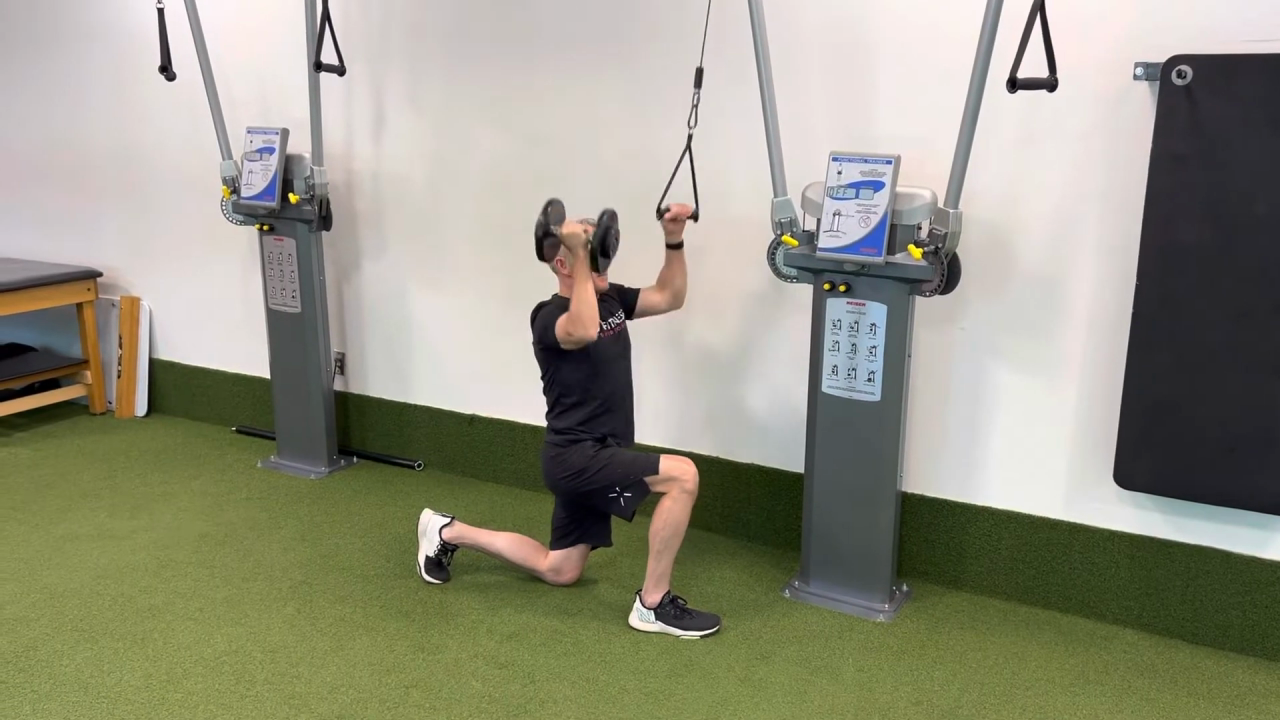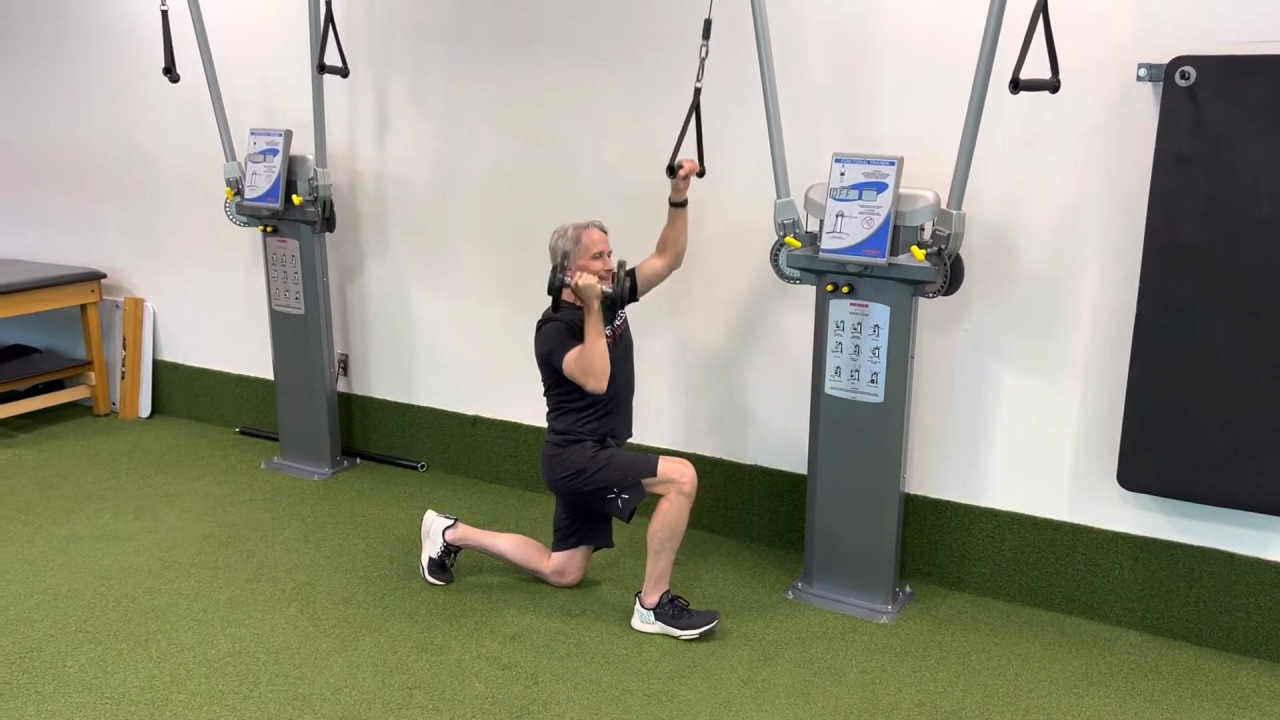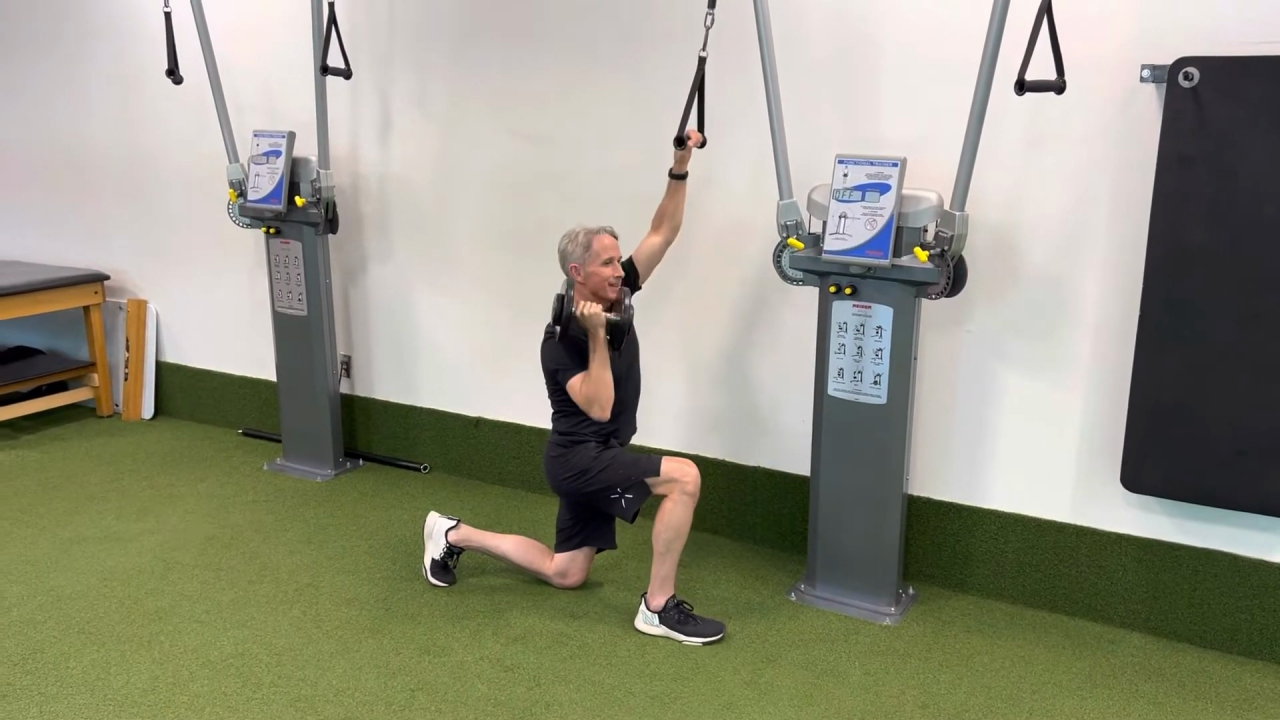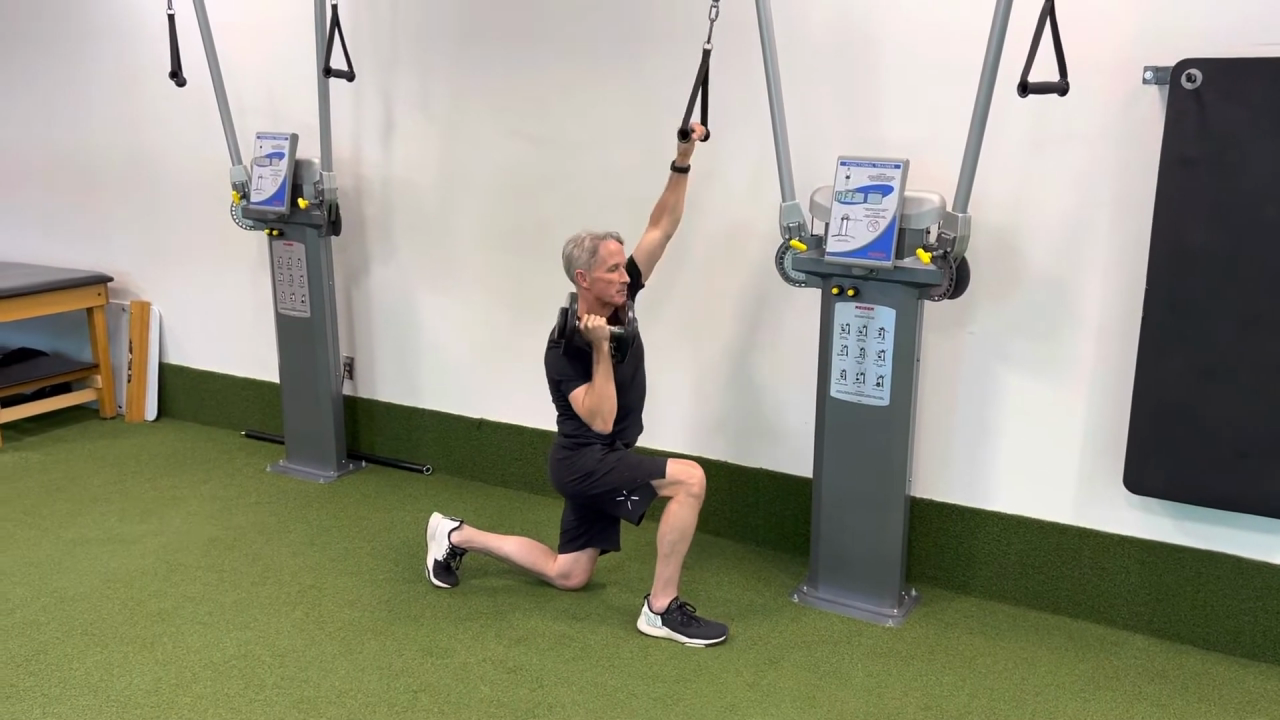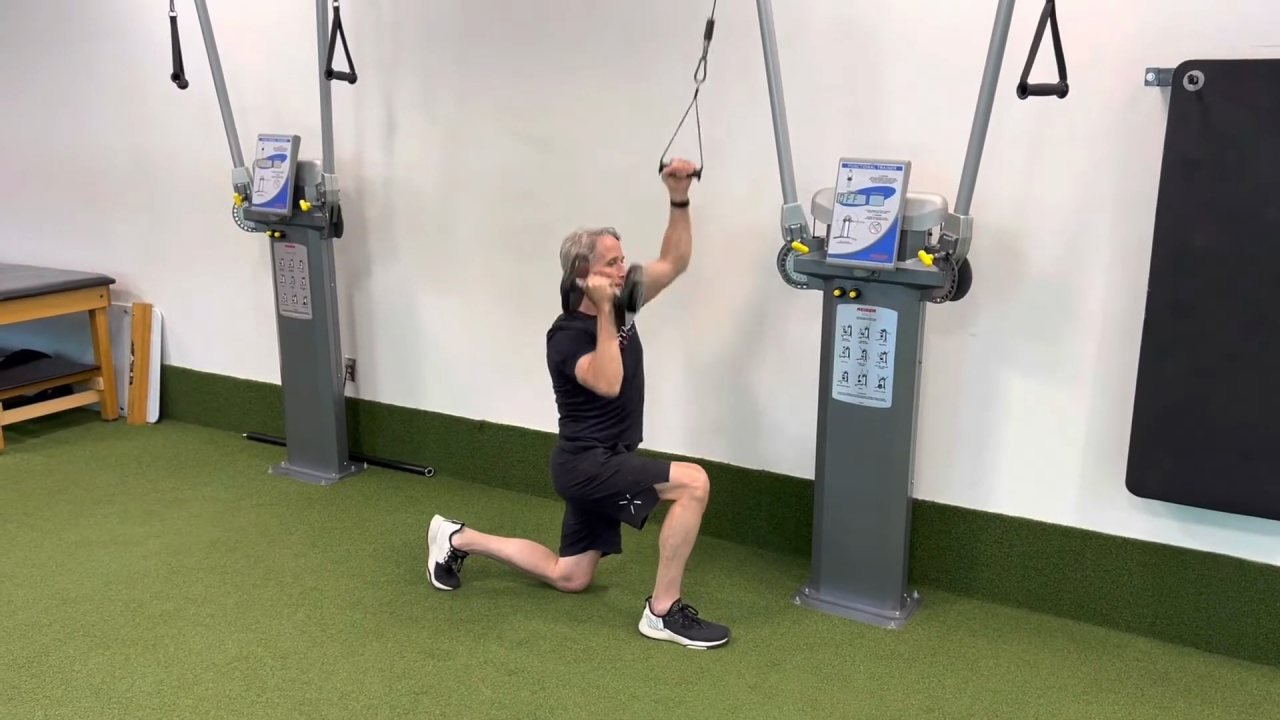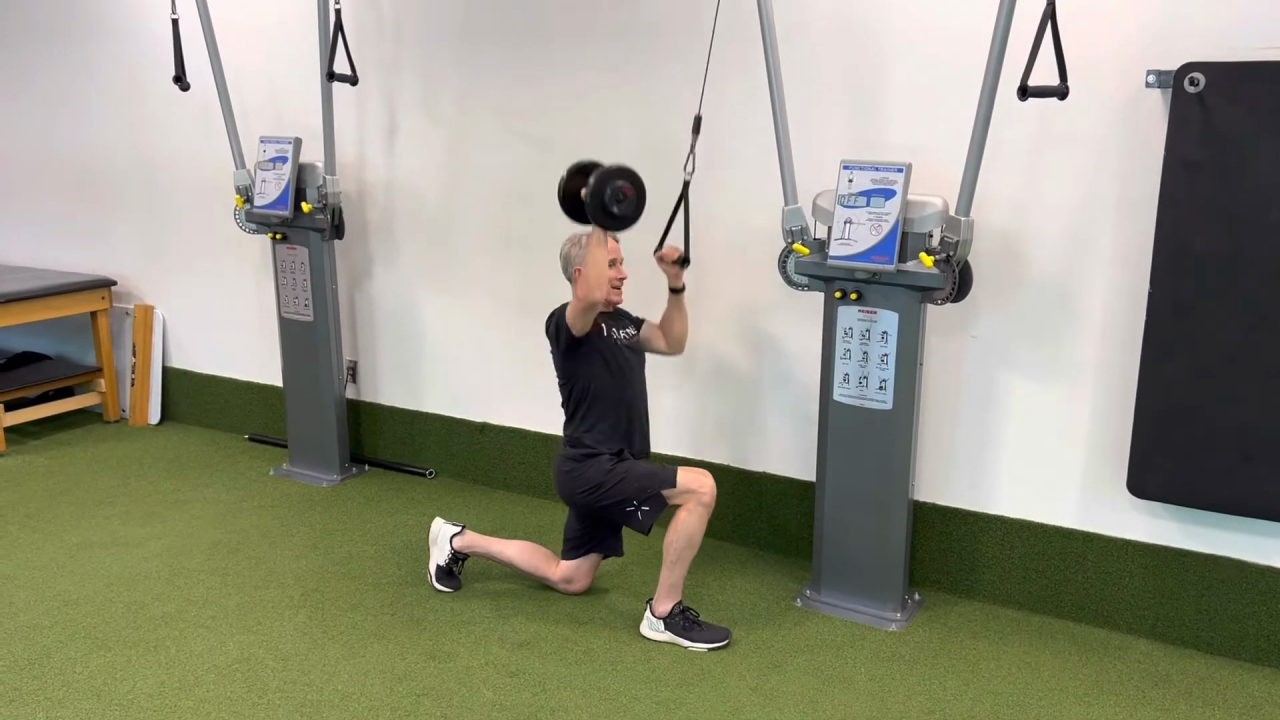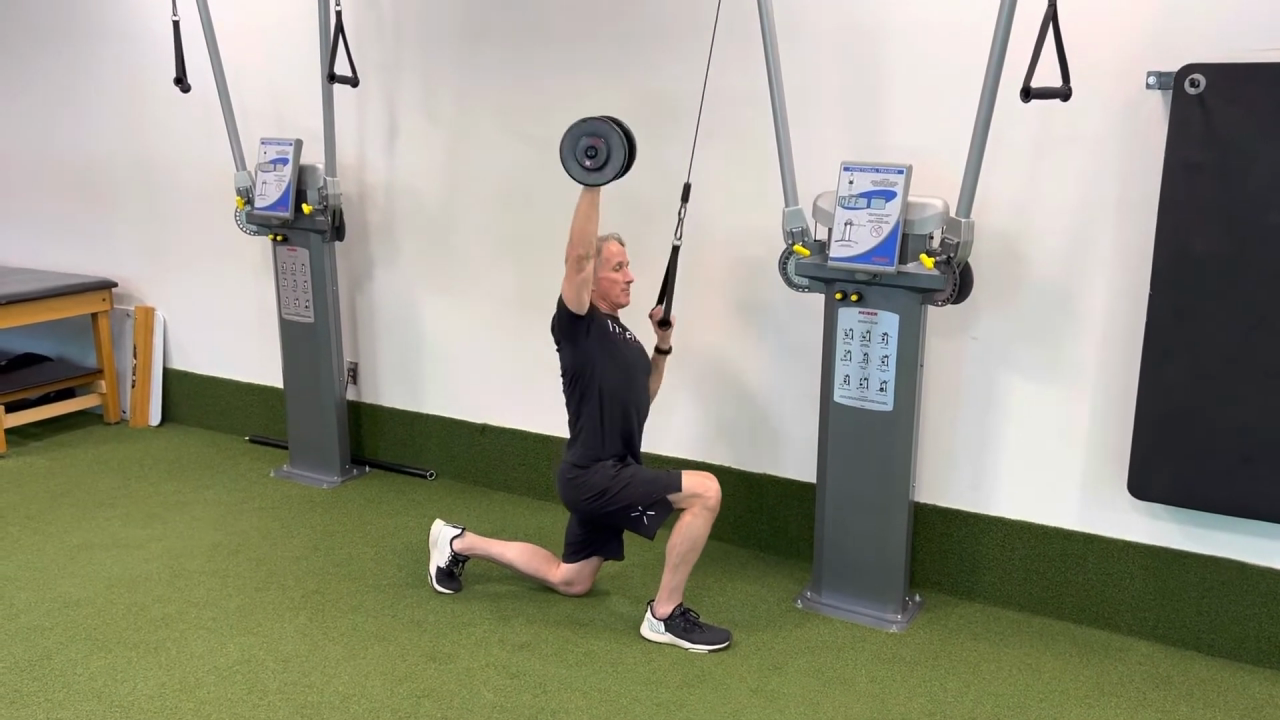
dt=0.3s
person 1, frame 1
left shoulder: (611, 299)
right shoulder: (548, 317)
left elbow: (671, 297)
right elbow: (584, 332)
left wrist: (674, 240)
right wrist: (578, 254)
left hip: (595, 455)
right hip: (576, 456)
left knee: (559, 570)
right knee: (682, 476)
left ankle: (448, 534)
right ankle: (653, 604)
person 1, frame 2
left shoulder: (614, 293)
right shoulder: (556, 328)
left elbow: (669, 258)
right elbow: (597, 380)
left wrist: (678, 196)
right wrist: (591, 312)
left hip: (594, 455)
right hip: (576, 456)
left knee: (562, 572)
right knee: (680, 477)
left ankle: (450, 534)
right ankle: (654, 604)
person 1, frame 3
left shoulder: (615, 296)
right shoulder: (562, 340)
left elbow: (663, 232)
right elbow: (600, 408)
left wrist: (681, 166)
right wrist: (597, 339)
left hip: (597, 458)
right hip: (579, 459)
left knee: (564, 573)
right knee: (684, 478)
left ankle: (454, 536)
right ankle: (659, 608)
person 1, frame 4
left shoulder: (619, 302)
right shoulder: (566, 348)
left elbow: (661, 226)
right elbow: (601, 421)
left wrist: (682, 159)
right wrist: (601, 350)
left hip: (602, 461)
right hip: (585, 460)
left knee: (567, 574)
right knee: (689, 479)
left ankle: (456, 536)
right ankle: (662, 609)
person 1, frame 5
left shoulder: (620, 302)
right shoulder: (567, 334)
left elbow: (675, 261)
right elbow: (609, 384)
left wrist: (678, 196)
right wrist: (605, 312)
left hip: (602, 463)
right hip: (587, 464)
left knee: (568, 576)
right knee: (693, 483)
left ankle: (458, 539)
right ankle: (663, 611)
person 1, frame 6
left shoulder: (620, 320)
right shoulder: (565, 323)
left elbow: (674, 342)
right elbow: (592, 297)
left wrist: (675, 280)
right wrist: (598, 224)
left hip: (607, 469)
right hip: (592, 470)
left knee: (569, 577)
right knee: (699, 487)
left ankle: (459, 543)
right ankle: (664, 614)
person 1, frame 7
left shoulder: (618, 333)
right shoulder: (576, 323)
left elbow: (640, 394)
right elbow: (578, 255)
left wrist: (663, 345)
right wrist: (592, 183)
left hip: (606, 474)
right hip: (595, 476)
left knee: (569, 580)
right knee: (705, 491)
left ankle: (459, 544)
right ankle: (665, 615)
